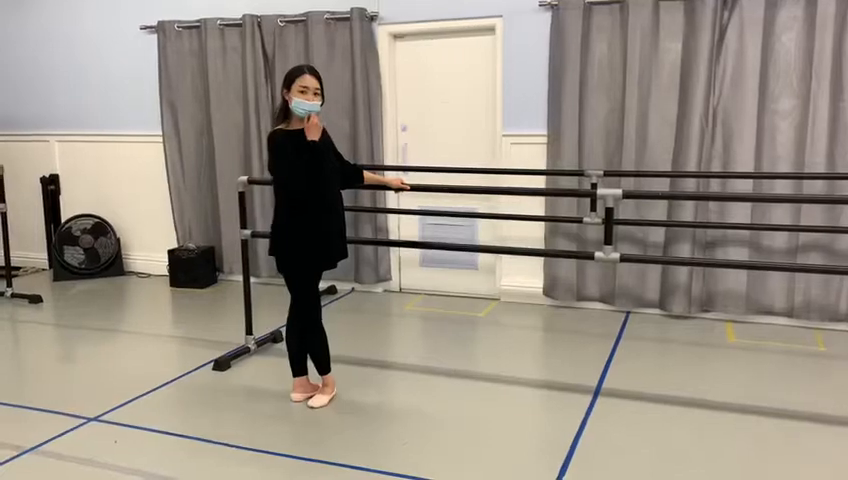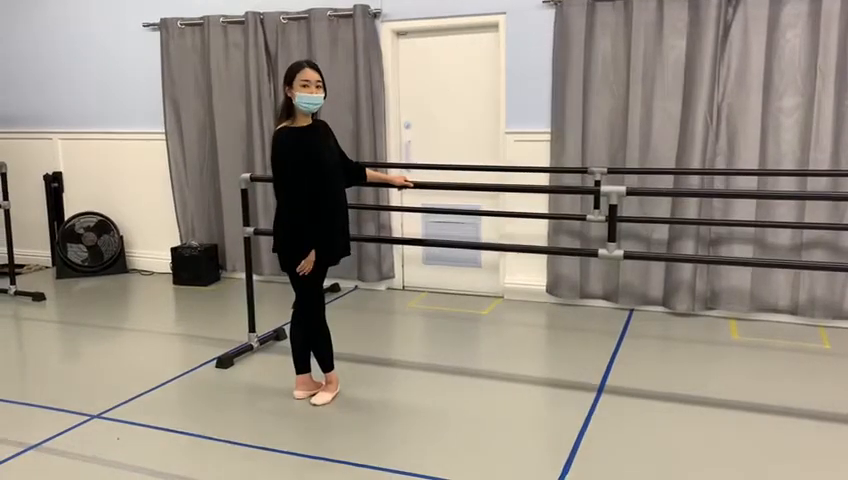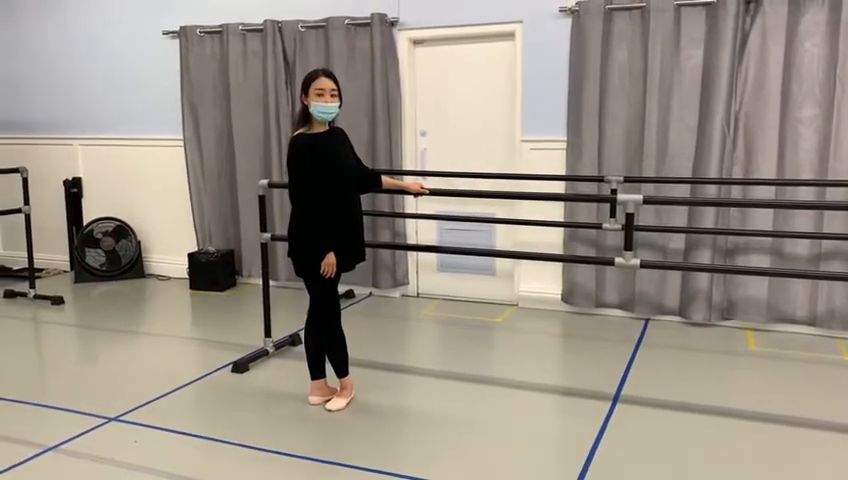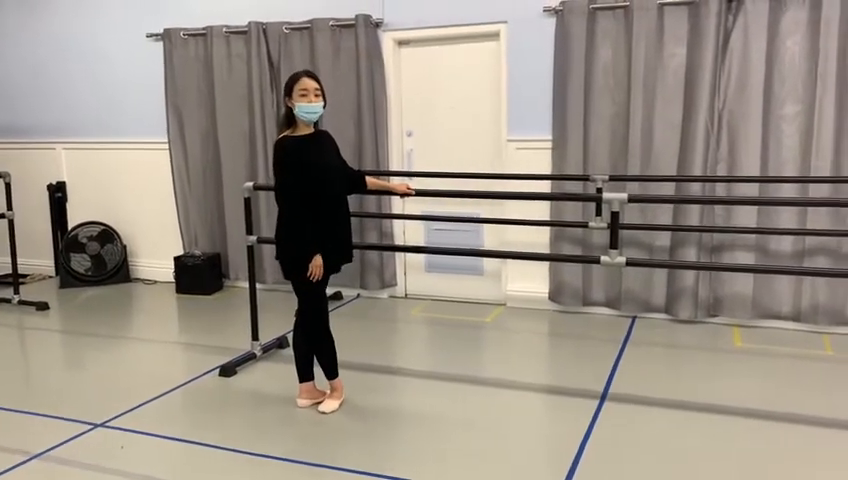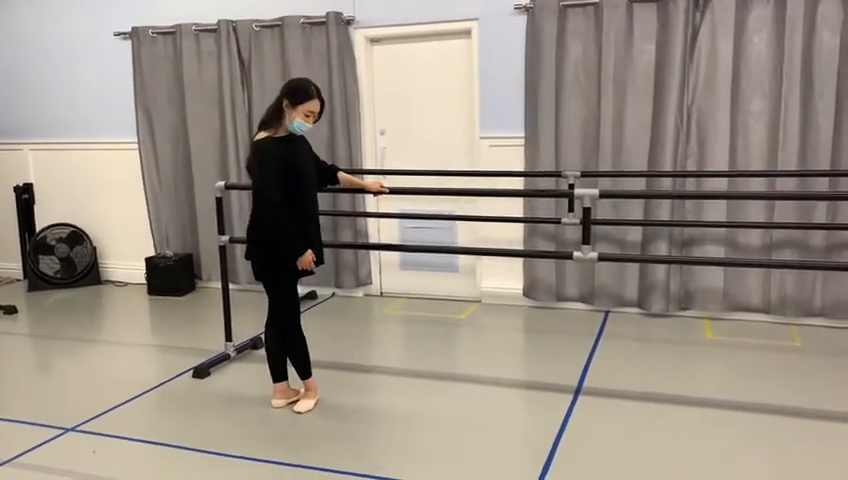
dt=1s
person 1, frame 1
left shoulder: (317, 133)
right shoulder: (280, 139)
left elbow: (344, 172)
right elbow: (303, 186)
left wrist: (386, 181)
right wrist: (312, 142)
left hip: (317, 232)
right hip: (295, 236)
left knee: (302, 306)
right knee: (307, 307)
left ankle: (300, 383)
right ankle: (326, 380)
person 1, frame 2
left shoulder: (321, 129)
right shoulder: (285, 138)
left elbow: (346, 169)
right elbow: (288, 197)
left wrist: (388, 179)
right wrist: (305, 246)
left hip: (321, 232)
right hip: (299, 237)
left knee: (306, 304)
right knee: (311, 305)
left ankle: (303, 380)
right ankle: (329, 377)
person 1, frame 3
left shoulder: (338, 136)
right shoulder: (301, 144)
left elbow: (362, 177)
right elbow: (304, 202)
left wrist: (404, 186)
right wrist: (324, 248)
left hip: (336, 237)
right hip: (313, 243)
left knee: (320, 310)
right knee: (327, 310)
left ankle: (318, 386)
right ankle: (344, 382)
person 1, frame 4
left shoulder: (324, 139)
right shoulder: (285, 147)
left elbow: (348, 178)
right elbow: (290, 204)
left wrist: (390, 187)
right wrist: (311, 251)
left hip: (324, 241)
right hip: (301, 246)
left knee: (308, 312)
right knee: (315, 313)
left ankle: (306, 389)
right ankle: (335, 385)
person 1, frame 5
left shoulder: (296, 141)
right shoulder: (265, 148)
left elbow: (323, 172)
right elbow: (272, 205)
left wrist: (364, 184)
right wrist: (299, 248)
left hip: (291, 244)
right hip: (273, 246)
left knee: (280, 313)
right knee: (287, 314)
left ankle: (281, 388)
right ankle: (309, 385)
